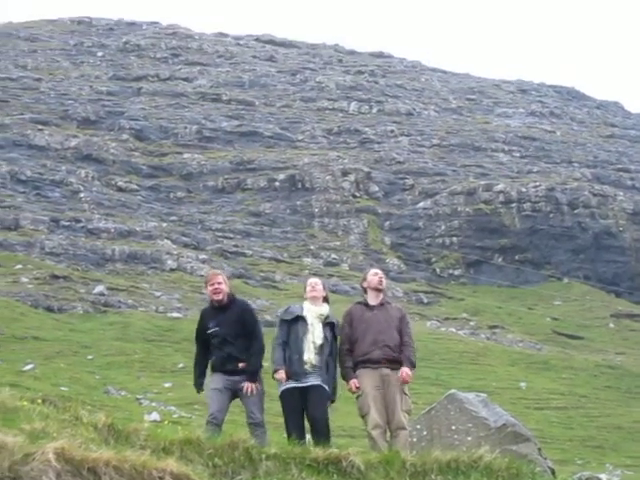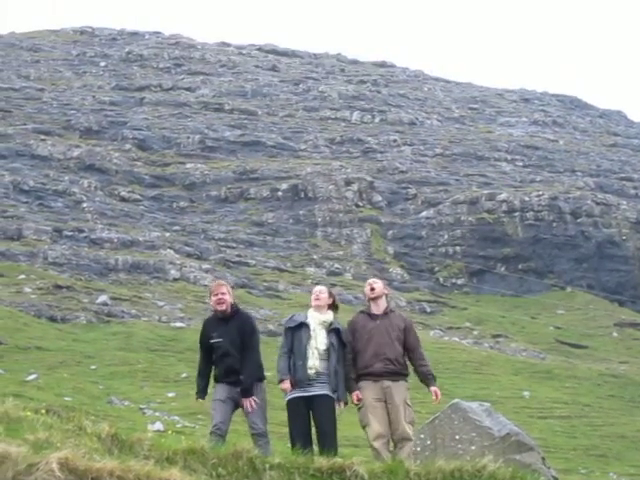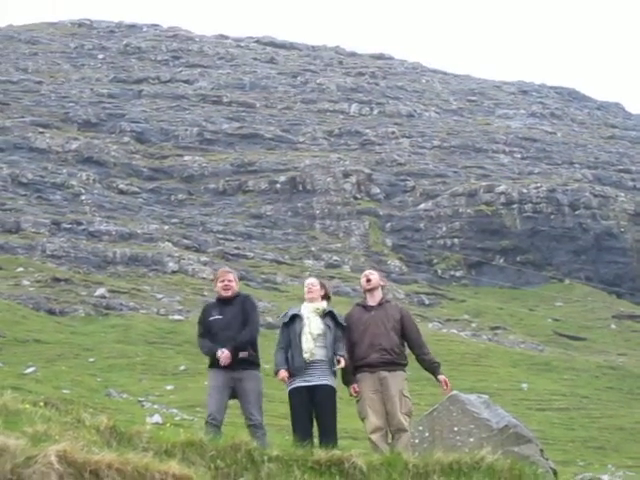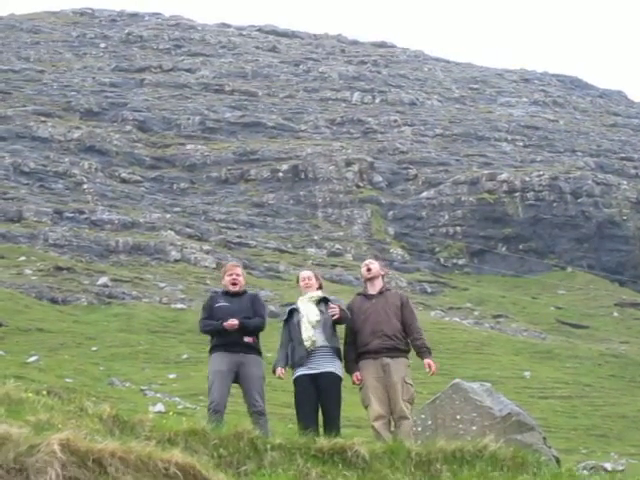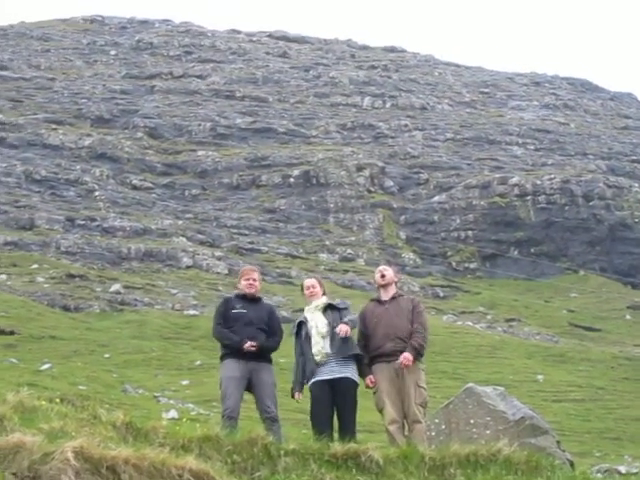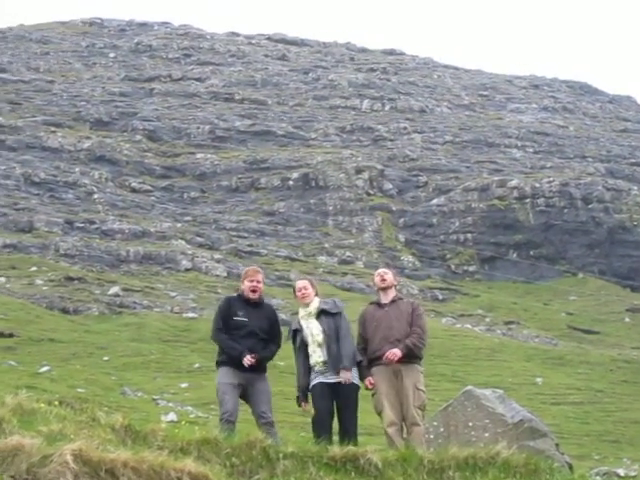
dt=0.2s
person 1, frame 1
left shoulder: (398, 312)
right shoulder: (353, 312)
left elbow: (408, 343)
right elbow: (345, 347)
left wrist: (407, 365)
right wrist: (349, 375)
left hip: (394, 372)
right hip: (366, 372)
left knee: (399, 423)
right knee: (374, 424)
person 1, frame 2
left shoulder: (402, 321)
right shoulder: (356, 322)
left elbow: (416, 353)
right elbow: (349, 357)
left wrist: (430, 381)
right wrist: (352, 387)
left hip: (397, 383)
right hip: (369, 384)
left knee: (404, 433)
right knee: (377, 435)
person 1, frame 3
left shoulder: (398, 311)
right shoulder: (353, 315)
left elbow: (417, 343)
right elbow: (347, 349)
left wrist: (436, 370)
right wrist: (350, 380)
left hip: (395, 373)
right hip: (366, 376)
left knee: (400, 424)
right knee: (375, 427)
person 1, frame 4
left shoulder: (399, 298)
right shoulder: (354, 304)
left elbow: (413, 329)
right elbow: (350, 339)
left wrist: (425, 354)
right wrist: (352, 368)
left hip: (397, 360)
right hip: (368, 363)
left knee: (402, 411)
right knee: (377, 414)
person 1, frame 5
left shoulder: (411, 303)
right shoulder: (368, 310)
left elbow: (420, 331)
right elbow: (362, 344)
left wrist: (411, 351)
right wrist: (366, 371)
left hip: (409, 365)
right hip: (382, 366)
left knee: (415, 415)
right knee: (391, 418)
person 1, frame 6
left shoulder: (411, 307)
right shoulder: (367, 313)
left elbow: (420, 335)
right elbow: (361, 347)
left wrist: (402, 349)
right wrist: (365, 373)
left hip: (409, 367)
right hip: (380, 369)
left knee: (414, 418)
right knee: (390, 420)
person 2, frame 1
left shoulder: (242, 308)
right shoulder: (206, 314)
left elbow: (257, 341)
right elbow: (201, 349)
left wrist: (252, 376)
right wrist: (199, 381)
left hip: (247, 374)
right hip: (220, 374)
left knee: (256, 420)
right knee: (214, 418)
person 2, frame 2
left shoulder: (244, 319)
right shoulder: (209, 325)
left elbow: (253, 355)
right elbow: (205, 360)
left wrist: (247, 390)
right wrist: (201, 391)
left hip: (251, 384)
right hip: (223, 385)
left knee: (259, 430)
right knee: (217, 429)
person 2, frame 3
left shoulder: (246, 301)
right shoulder: (209, 309)
left elbow: (252, 330)
right elbow: (202, 338)
left wrist: (232, 348)
right wrist: (215, 352)
left hip: (248, 369)
right hip: (219, 371)
left knee: (255, 420)
right knee: (213, 418)
person 2, frame 4
left shoulder: (253, 298)
right shoulder: (214, 299)
left elbow: (261, 322)
right elbow: (203, 325)
left wrist: (241, 324)
right wrist: (222, 325)
left hip: (250, 355)
right hip: (221, 354)
left knee: (257, 407)
right knee: (216, 404)
person 2, frame 5
left shoulder: (268, 309)
right shoulder: (228, 303)
left elbow: (277, 338)
right elbow: (217, 331)
left wrist: (259, 346)
right wrist: (240, 343)
left hip: (262, 363)
right hip: (233, 361)
left knee: (270, 413)
right knee: (230, 411)
person 2, frame 6
left shoulder: (269, 311)
right shoulder: (229, 303)
left elbow: (275, 343)
right elbow: (217, 333)
left wrist: (259, 358)
right wrist: (240, 355)
left hip: (257, 372)
right hip: (229, 369)
left knee: (266, 418)
right knee: (228, 415)
person 3, frame 1
left shoulder: (330, 322)
right shoulder: (291, 313)
left elbow: (332, 357)
right elbow: (279, 343)
left wrist: (331, 392)
right wrist: (278, 367)
left hip: (317, 379)
right hip: (291, 379)
left knee: (318, 417)
right knee: (294, 427)
person 3, frame 2
left shoulder: (336, 329)
right shoulder: (296, 322)
left elbow: (339, 363)
right elbow: (284, 352)
left wrist: (341, 395)
right wrist: (284, 377)
left hip: (324, 388)
right hip: (298, 387)
left knee: (327, 431)
right knee: (299, 436)
person 3, frame 3
left shoulder: (331, 316)
right shoulder: (292, 316)
left elbow: (339, 340)
right elbow: (282, 346)
left wrist: (341, 355)
right wrist: (280, 367)
left hip: (324, 376)
right hip: (298, 376)
left knee: (327, 423)
right knee: (301, 426)
person 3, frame 4
left shoulder: (329, 303)
right shoulder: (293, 312)
left elbow: (344, 316)
right elbow: (285, 342)
left wrist: (340, 312)
right wrist: (280, 364)
left hip: (328, 361)
right hip: (303, 365)
left knee: (331, 411)
right knee: (305, 414)
person 3, frame 5
left shoulder: (339, 307)
right shoulder: (303, 322)
left elbow: (351, 320)
right elbow: (300, 354)
left wrist: (346, 324)
right wrist: (297, 385)
left hip: (343, 367)
right hip: (318, 373)
left knee: (347, 417)
right knee: (320, 418)
person 3, frame 6
left shoulder: (332, 307)
right shoulder: (297, 325)
left elbow: (346, 334)
right elbow: (300, 360)
left wrist: (346, 366)
right wrist: (302, 393)
left hip: (343, 372)
right hip: (319, 375)
left knee: (348, 420)
right knee: (321, 417)
